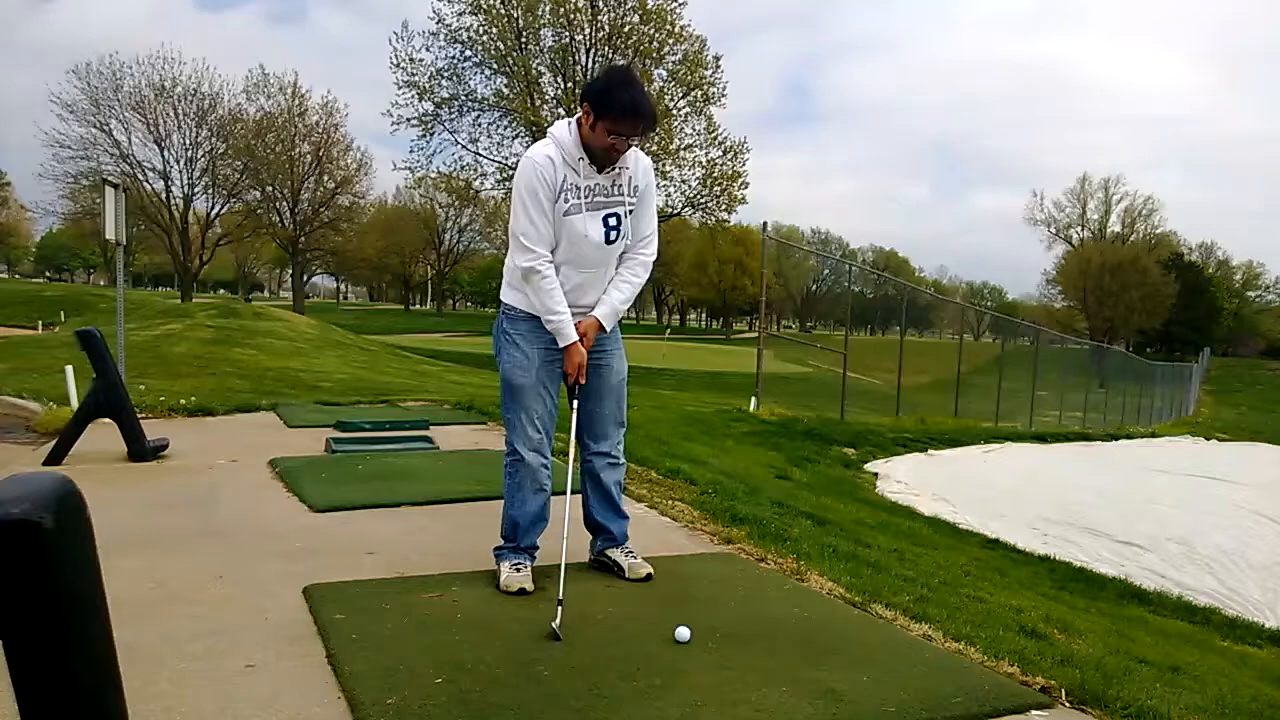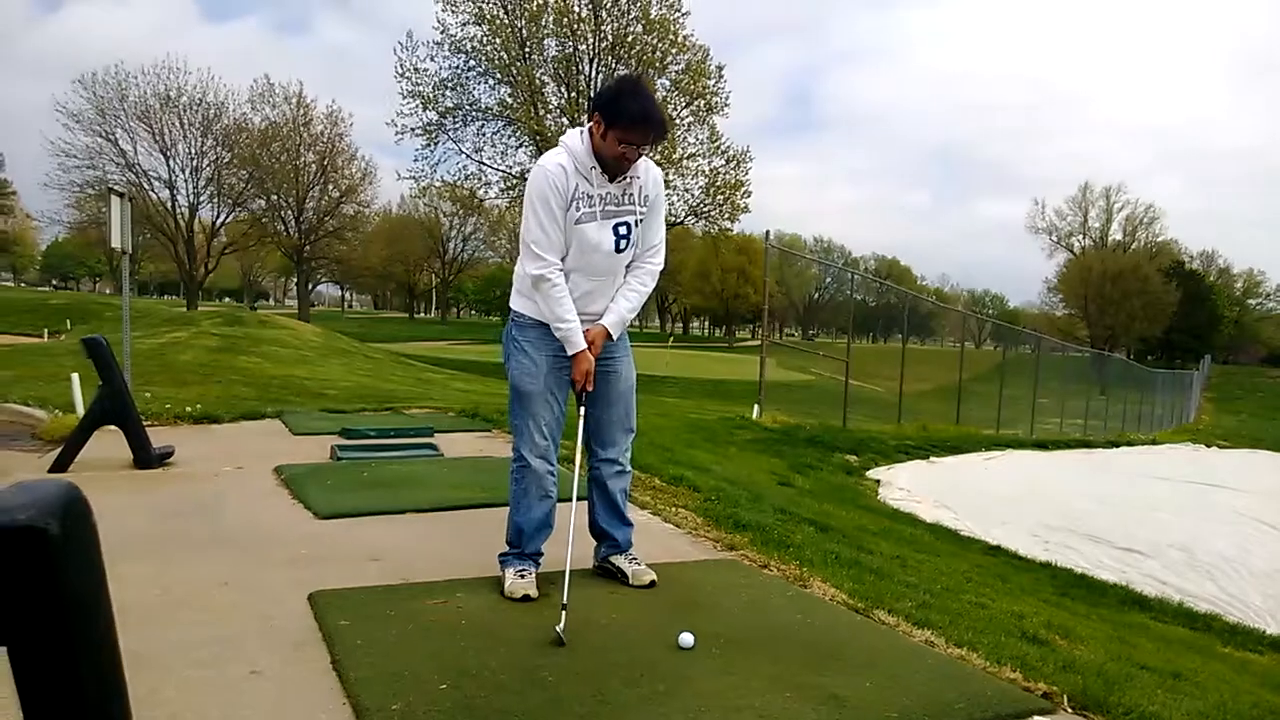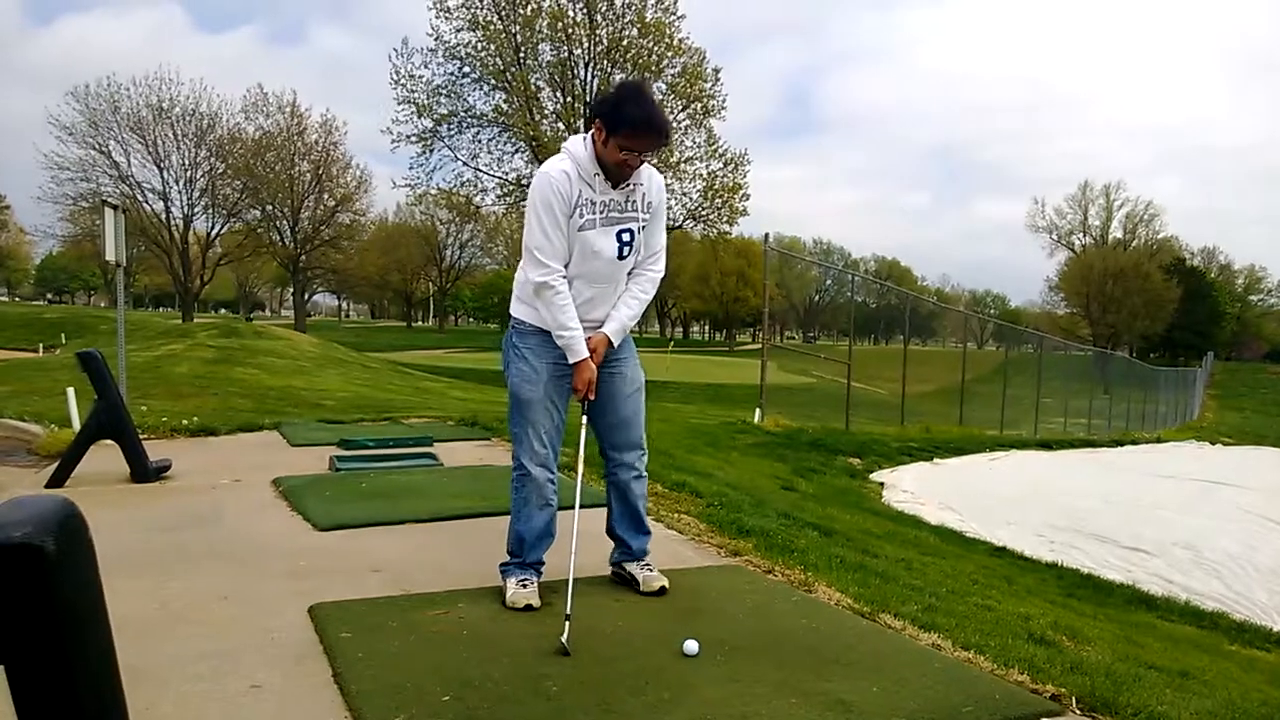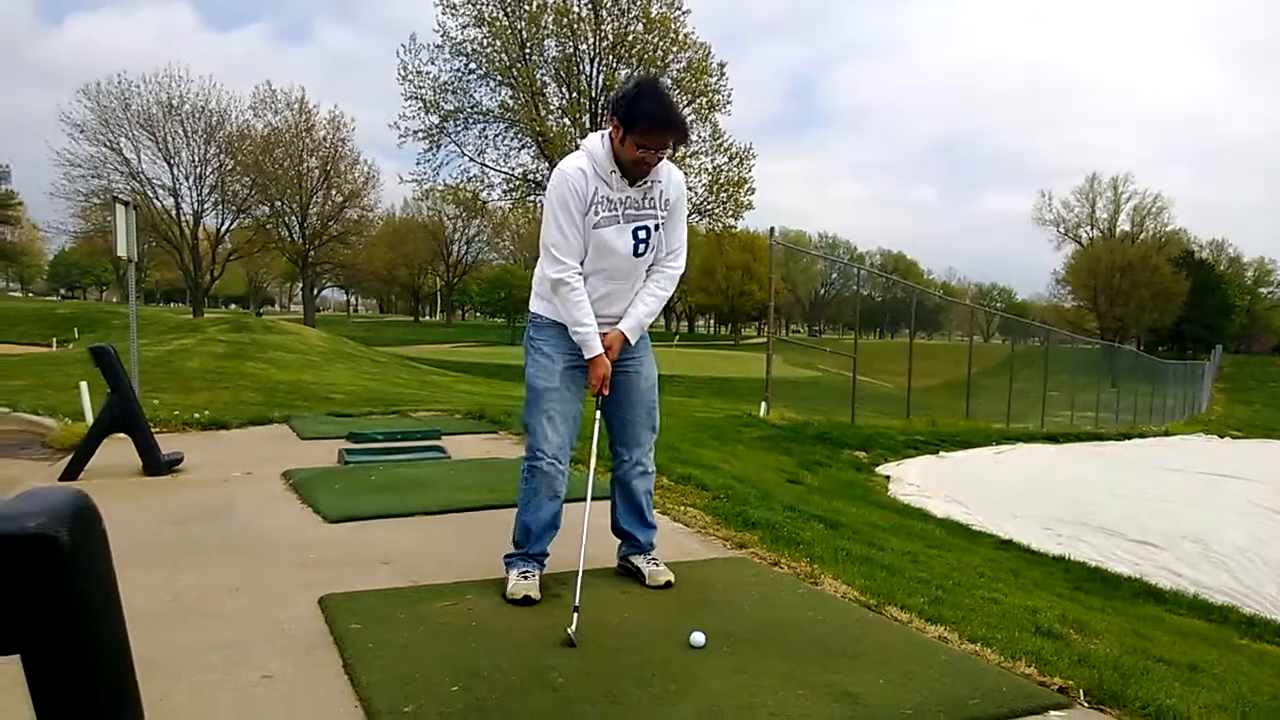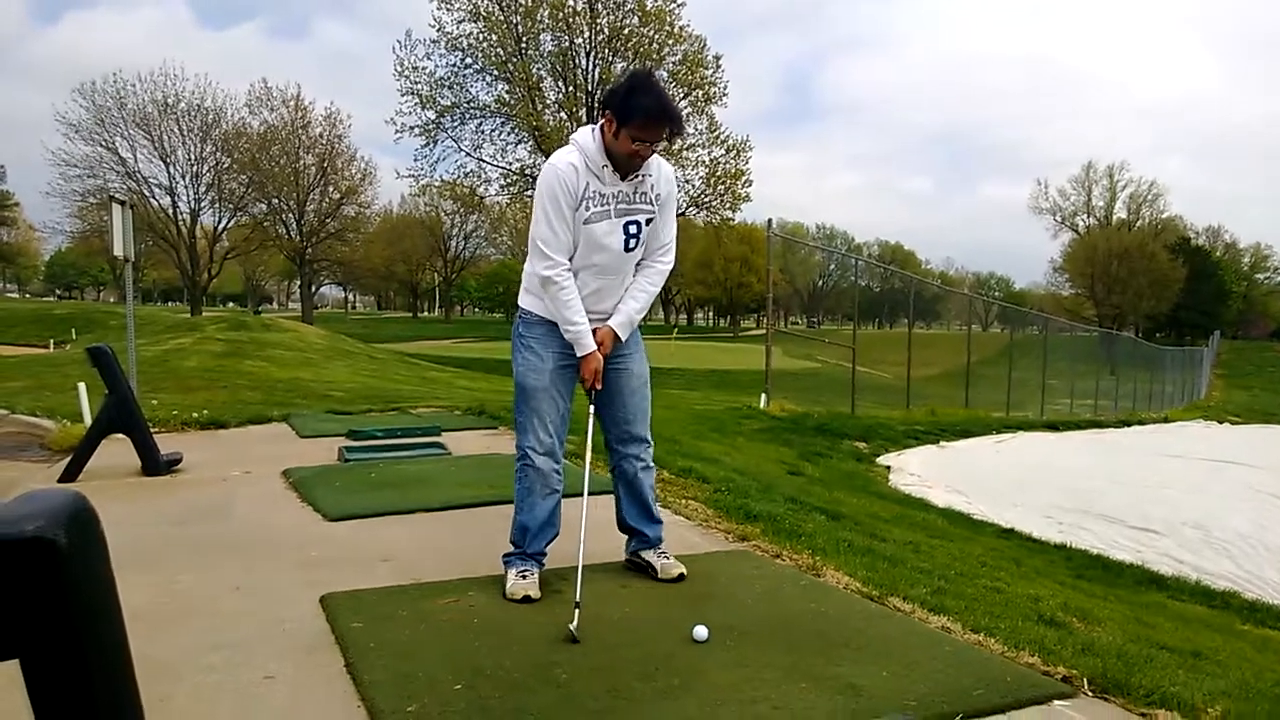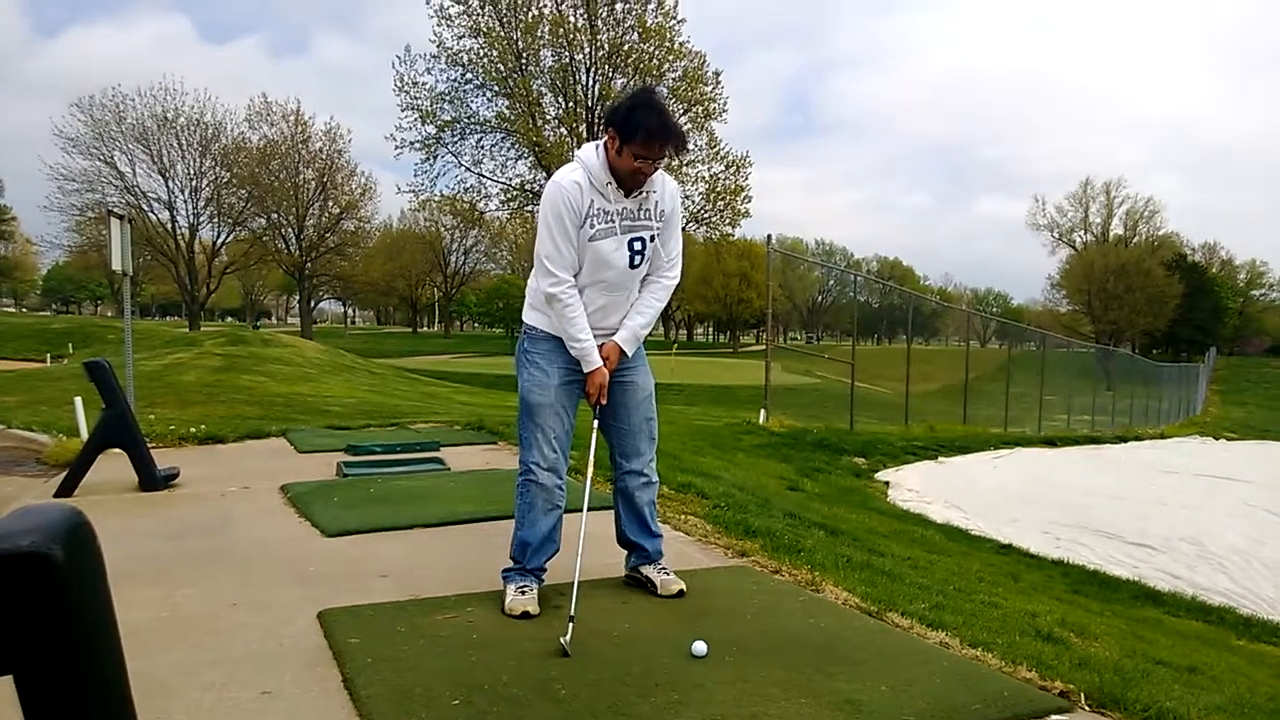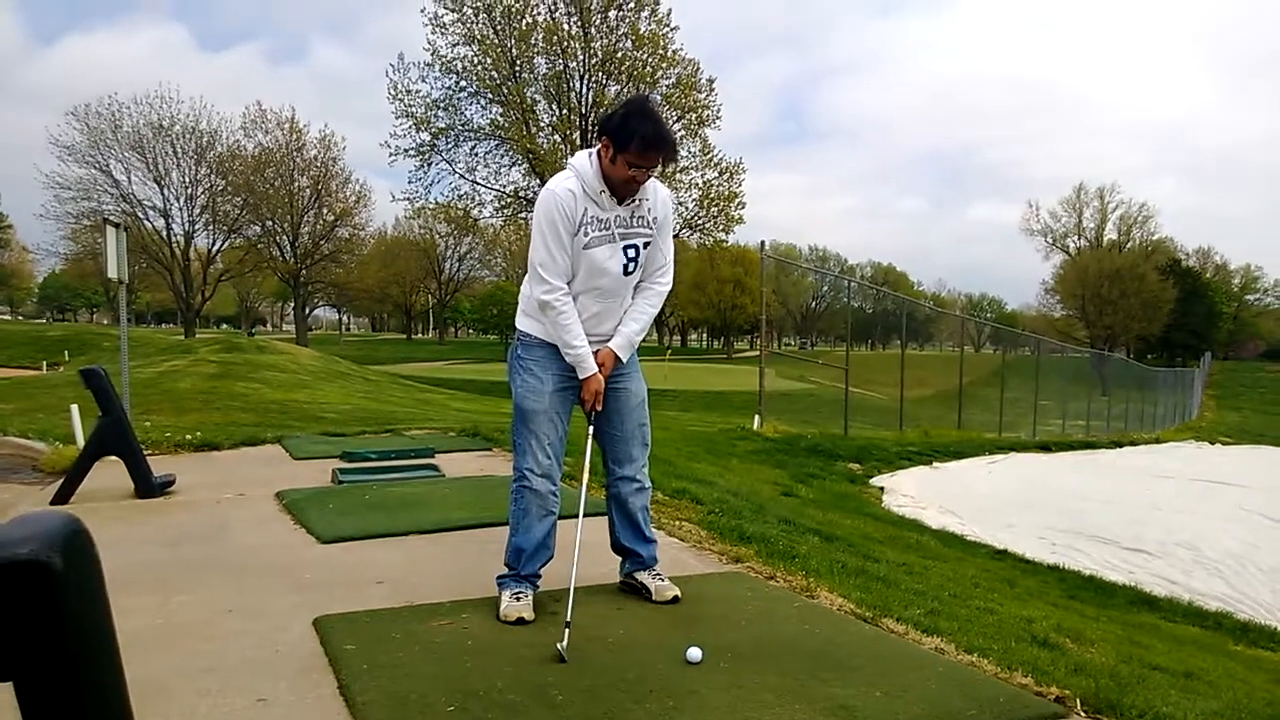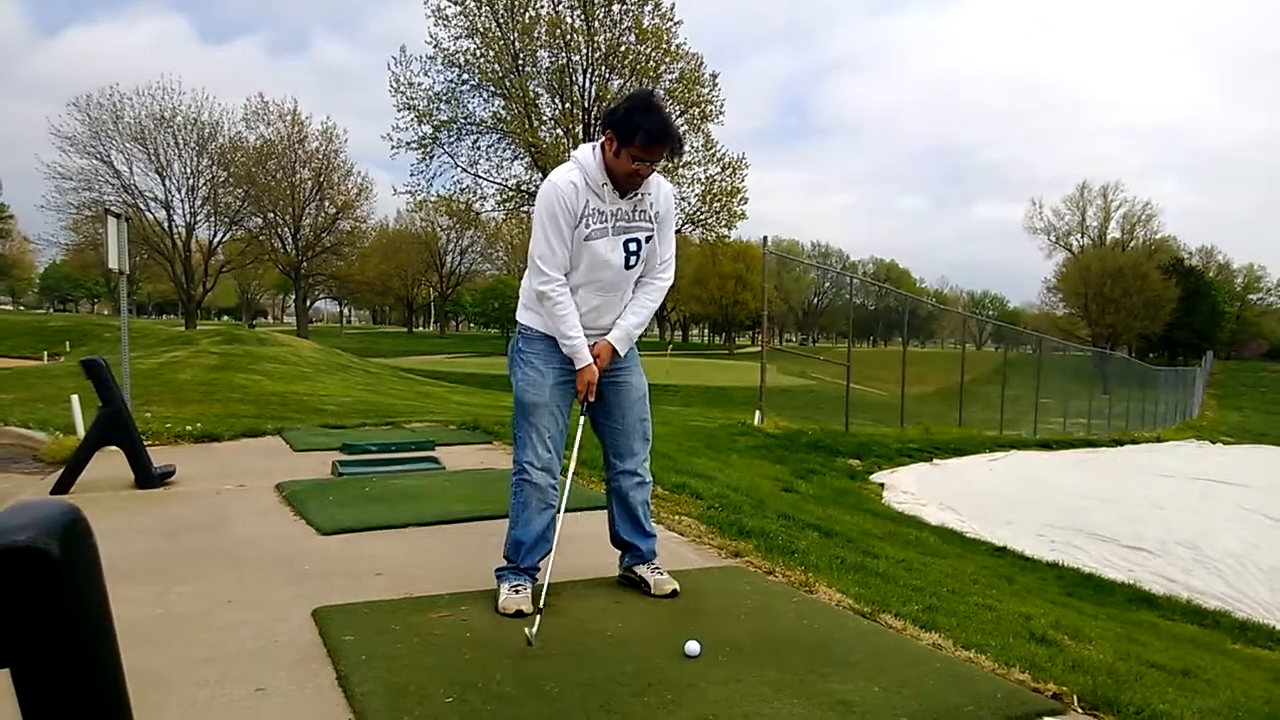
dt=0.3s
person 1, frame 1
left shoulder: (640, 169)
right shoulder: (542, 162)
left elbow: (640, 254)
right elbow: (532, 260)
left wrist: (598, 319)
right wrist: (566, 338)
left hip: (600, 322)
right hip: (534, 319)
left knee: (607, 444)
right knee: (530, 446)
left ankle: (611, 542)
right ankle: (516, 551)
person 1, frame 2
left shoulder: (649, 179)
right shoulder: (554, 172)
left elbow: (648, 263)
right elbow: (543, 268)
left wrist: (606, 328)
right wrist: (575, 345)
left hip: (608, 330)
right hip: (542, 327)
left knee: (614, 450)
right knee: (536, 452)
left ankle: (614, 549)
right ankle: (521, 558)
person 1, frame 3
left shoulder: (651, 185)
right shoulder: (556, 177)
left elbow: (649, 269)
right elbow: (545, 275)
left wrist: (606, 336)
right wrist: (577, 353)
left hip: (611, 336)
right hip: (543, 334)
left knee: (628, 453)
right knee: (537, 461)
left ankle: (631, 555)
right ankle: (522, 567)
person 1, frame 4
left shoulder: (671, 183)
right shoulder: (574, 175)
left elbow: (669, 266)
right elbow: (564, 272)
left wrist: (624, 333)
right wrist: (593, 348)
left hip: (628, 332)
right hip: (560, 328)
left knee: (637, 449)
right knee: (549, 450)
left ankle: (637, 548)
right ankle: (526, 559)
person 1, frame 5
left shoulder: (661, 177)
right shoulder: (563, 169)
left elbow: (658, 261)
right elbow: (550, 267)
left wrist: (613, 329)
right wrist: (583, 346)
left hip: (619, 327)
right hip: (550, 325)
left knee: (633, 443)
right knee: (540, 450)
left ankle: (645, 543)
right ankle: (525, 558)
person 1, frame 6
left shoulder: (666, 192)
right shoulder: (568, 187)
left elbow: (663, 276)
right elbow: (556, 284)
left wrist: (619, 344)
right wrist: (590, 359)
left hip: (623, 343)
right hip: (555, 340)
left knee: (638, 459)
right knee: (543, 465)
left ankle: (644, 558)
right ankle: (524, 574)
person 1, frame 7
left shoulder: (658, 199)
right shoulder: (561, 195)
left elbow: (656, 282)
right elbow: (550, 291)
left wrist: (614, 350)
right wrist: (585, 366)
left hip: (616, 349)
right hip: (548, 346)
left knee: (631, 466)
right knee: (538, 472)
left ankle: (639, 564)
right ankle: (520, 580)
person 1, frame 8
left shoulder: (660, 195)
right shoulder: (564, 187)
left elbow: (657, 277)
right elbow: (548, 282)
left wrist: (613, 342)
right wrist: (580, 357)
left hip: (616, 343)
right hip: (548, 340)
left knee: (631, 458)
right knee: (539, 465)
left ankle: (638, 558)
right ankle: (518, 573)
